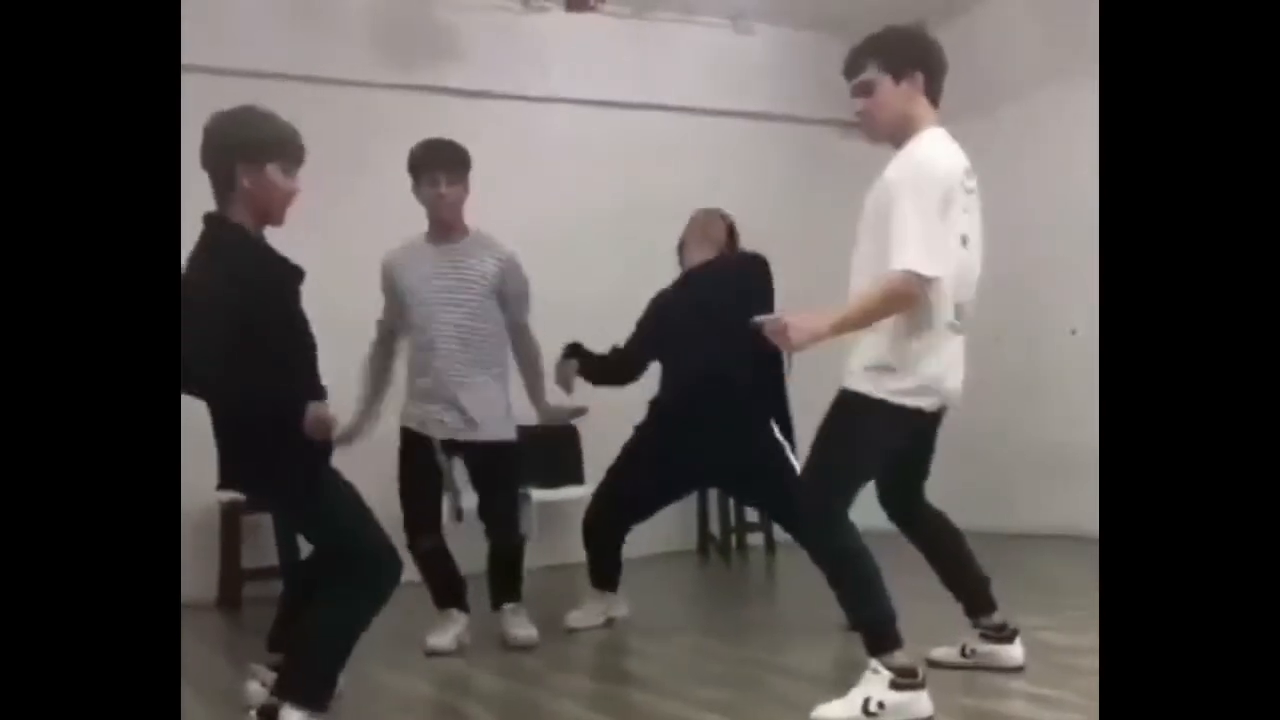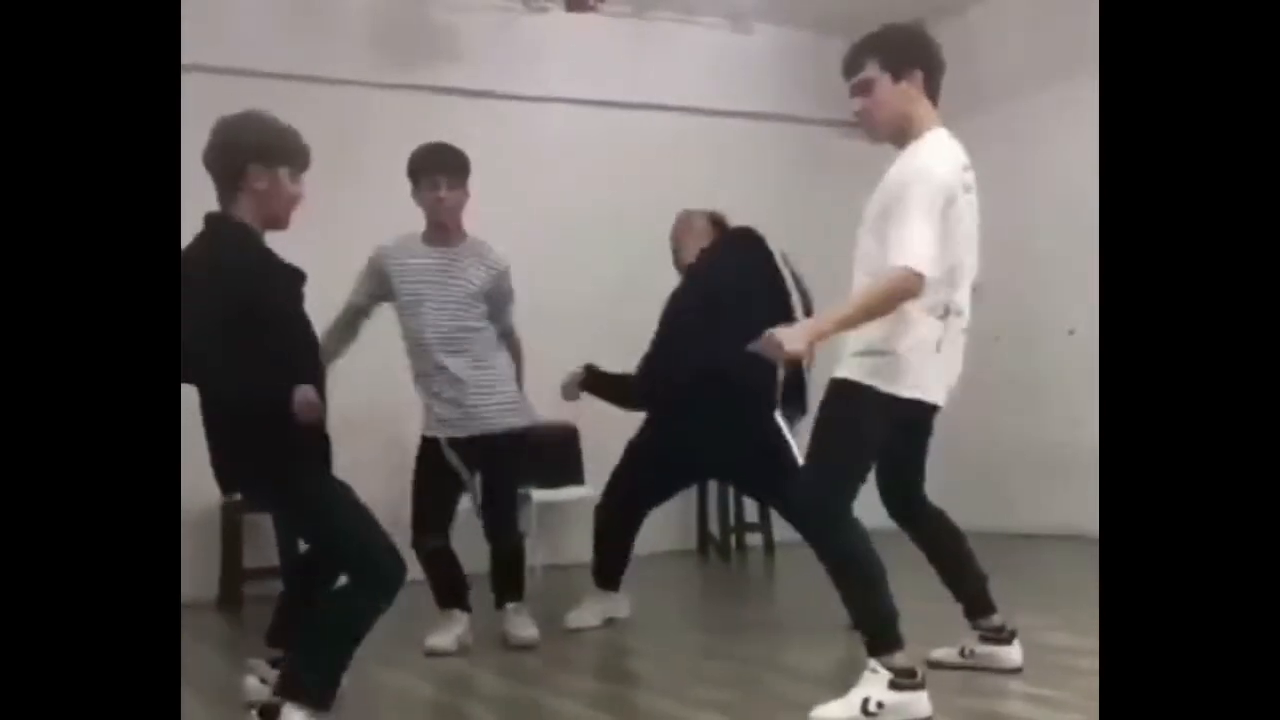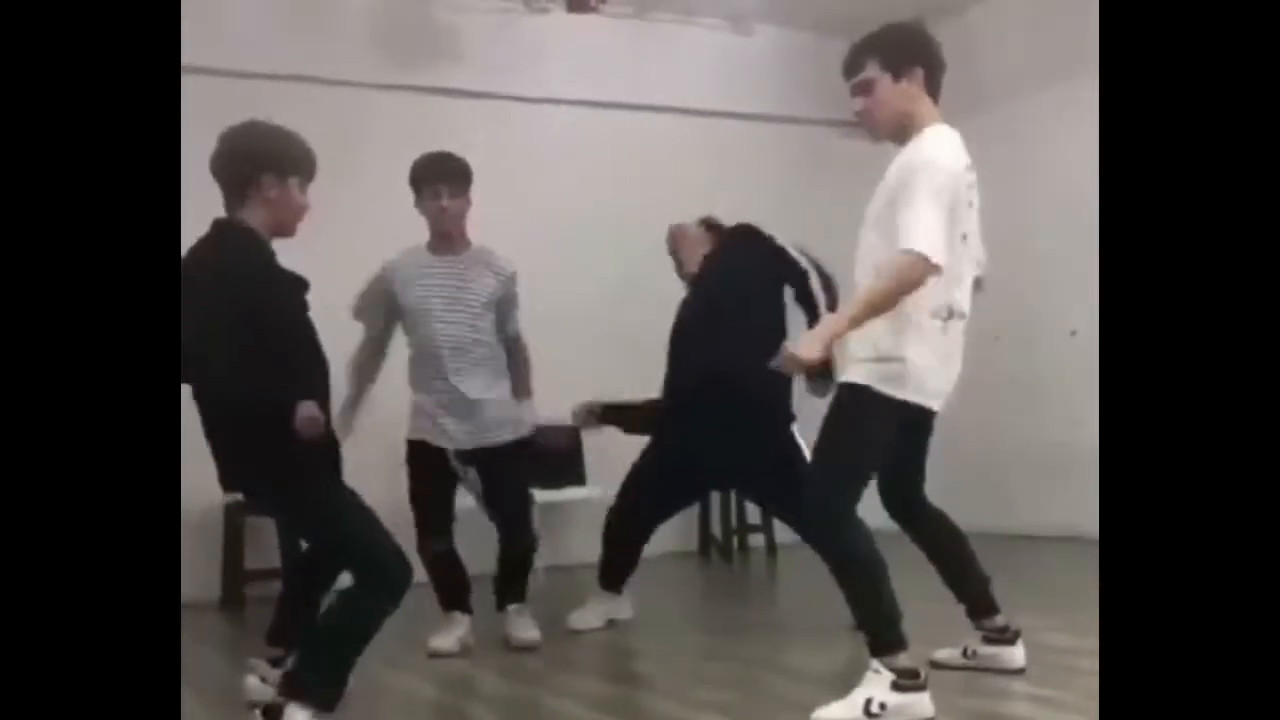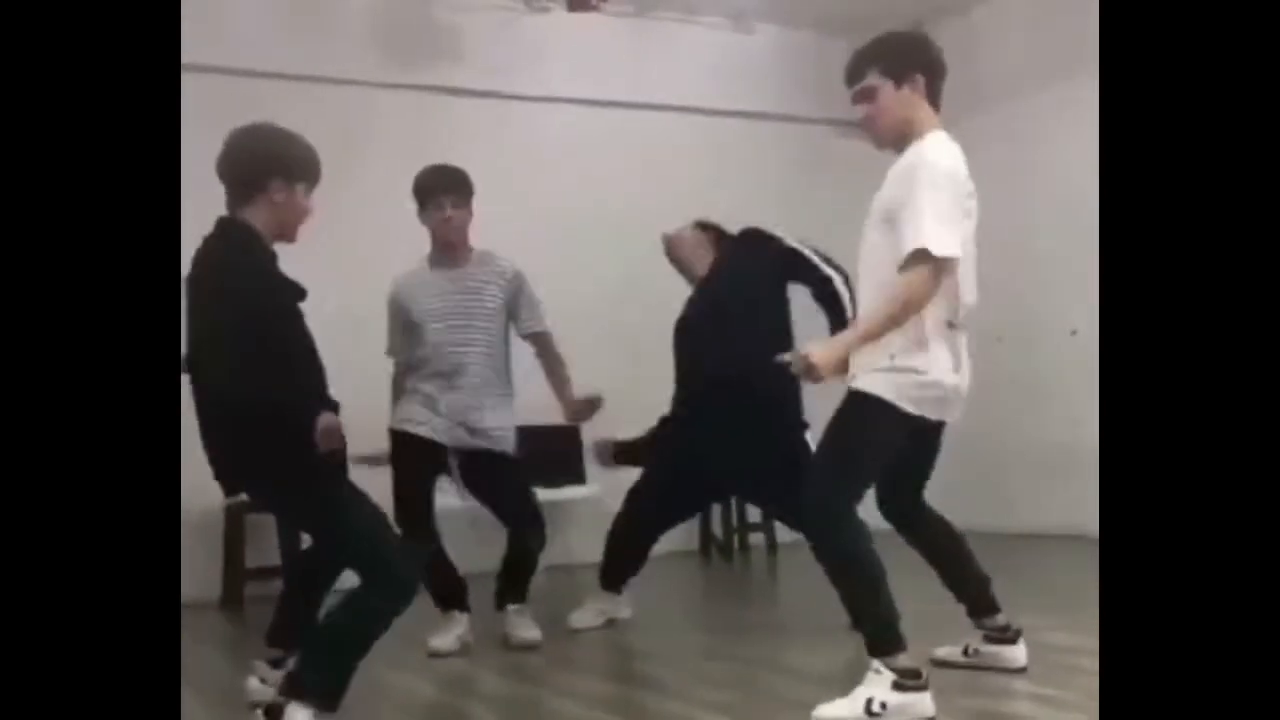
dt=0.1s
person 1, frame 1
left shoulder: (920, 164)
right shoulder: (946, 162)
left elbow: (910, 282)
left wrist: (815, 326)
left hip: (894, 373)
right hip: (925, 373)
left knee: (817, 507)
right knee: (904, 500)
right ankle: (995, 633)
person 1, frame 2
left shoulder: (925, 164)
right shoulder: (947, 161)
left elbow: (907, 280)
left wrist: (812, 332)
left hip: (886, 365)
right hip: (919, 365)
left knee: (822, 502)
right knee: (905, 497)
right ankle: (994, 634)
person 1, frame 3
left shoulder: (929, 156)
right shoulder: (941, 160)
left elbow: (916, 266)
right elbow: (972, 273)
left wrist: (825, 333)
left hip: (887, 365)
right hip: (919, 364)
left knee: (826, 501)
right knee: (904, 499)
right ankle: (996, 634)
person 1, frame 4
left shoulder: (928, 162)
right shoulder: (931, 166)
left elbow: (929, 270)
left wrist: (842, 345)
left hip: (899, 375)
right hip: (927, 374)
left knee: (825, 505)
right knee: (902, 503)
right ankle: (998, 633)
person 2, frame 1
left shoulder: (236, 253)
right shoulder: (224, 260)
right elbow: (201, 369)
left wrist: (305, 402)
right wrist: (293, 409)
left hip: (274, 442)
right hip: (275, 447)
left knee: (338, 548)
right knee: (374, 566)
person 2, frame 2
left shoulder: (232, 253)
right shoulder: (222, 258)
right elbow: (198, 360)
left wrist: (297, 392)
right wrist: (283, 395)
left hip: (274, 442)
right hip: (272, 448)
left knee: (333, 546)
right knee: (378, 568)
left ankle: (281, 668)
person 2, frame 3
left shoulder: (227, 258)
right shoulder: (232, 263)
right elbow: (208, 365)
left wrist: (303, 404)
right wrist: (288, 408)
left hip: (273, 448)
right hip: (277, 453)
left knee: (331, 543)
right knee: (384, 571)
left ankle: (279, 665)
person 2, frame 4
left shoulder: (232, 258)
right shoulder: (235, 264)
right elbow: (217, 371)
left wrist: (314, 409)
right wrist: (307, 418)
left hip: (274, 448)
right hip: (284, 454)
left knee: (335, 544)
right knee: (393, 573)
left ankle: (279, 666)
person 3, frame 1
left shoulder: (500, 259)
right shoulder: (398, 264)
left elbow: (522, 337)
right elbow: (386, 339)
left wrist: (546, 401)
right wrist: (365, 412)
left hip: (488, 420)
right hip: (423, 418)
left knee: (504, 524)
right knee: (421, 531)
left ankle: (510, 607)
right ankle: (452, 613)
person 3, frame 2
left shoulder: (490, 264)
right shoulder: (390, 259)
right elbow: (352, 318)
left wrist: (518, 398)
left hip: (499, 417)
right hip: (441, 421)
left knee: (502, 523)
right knee: (430, 530)
left ankle: (512, 607)
right ankle: (455, 613)
person 3, frame 3
left shoulder: (498, 271)
right shoulder: (395, 273)
right elbow: (371, 346)
left wrist: (519, 402)
right wrist: (344, 413)
left hip: (498, 425)
right hip: (431, 427)
left knee: (518, 529)
right knee: (432, 537)
left ankle: (513, 607)
right ankle: (459, 616)
person 3, frame 4
left shoulder: (506, 276)
right shoulder: (406, 290)
left elbow: (542, 342)
right elbow: (402, 369)
left wrist: (570, 400)
right wrist: (397, 421)
left hip: (487, 430)
right hip: (419, 429)
left knee: (528, 529)
right knee: (416, 535)
left ankle: (513, 607)
right ankle: (455, 614)
person 4, frame 1
left shoulder: (747, 273)
right shoulder: (669, 302)
right wrist: (578, 357)
left hip: (744, 429)
right hip: (673, 431)
right knee: (604, 515)
right ankle: (605, 596)
person 4, frame 2
left shoulder: (748, 255)
right shoulder: (682, 302)
right wrist: (591, 378)
left hip: (746, 420)
right hip: (679, 423)
right knee: (615, 510)
right ankle: (607, 595)
person 4, frame 3
left shoulder: (745, 249)
right shoulder: (689, 315)
left elbow: (812, 280)
right elbow: (671, 407)
right wrist: (605, 413)
left hip: (759, 429)
right hip: (689, 432)
right knee: (628, 515)
right ankle: (609, 596)
person 4, frame 4
left shoulder: (754, 254)
right shoulder: (692, 319)
left elbow: (831, 279)
right wrist: (625, 450)
left hip: (770, 434)
right hip: (699, 439)
right knee: (636, 521)
right ankle: (608, 597)
